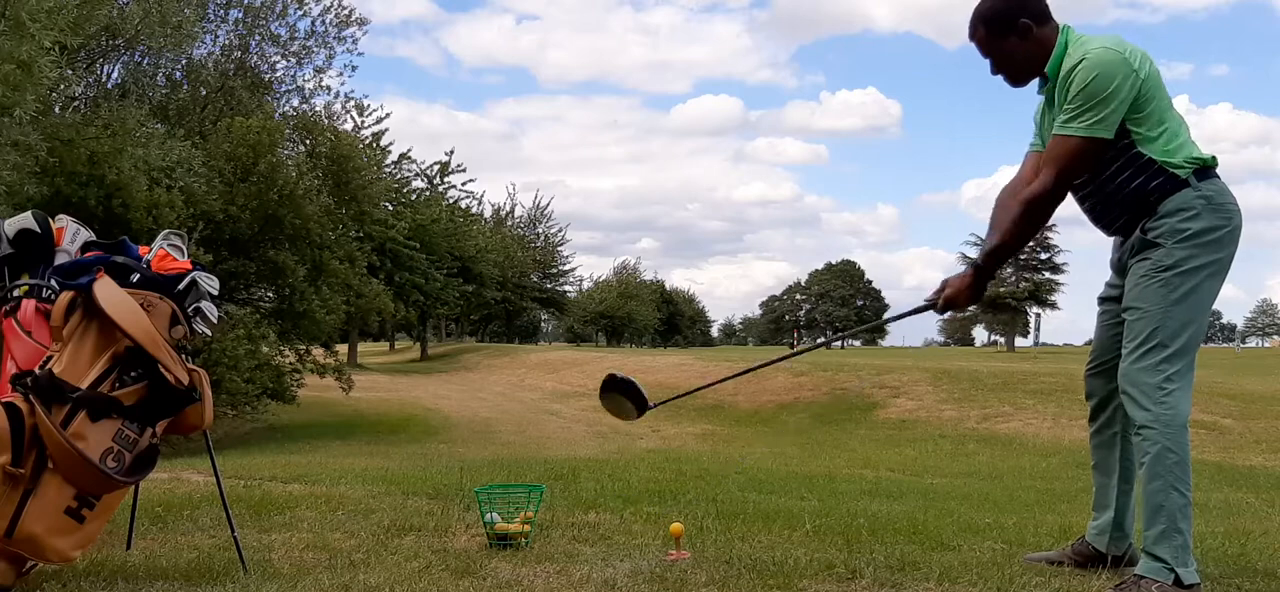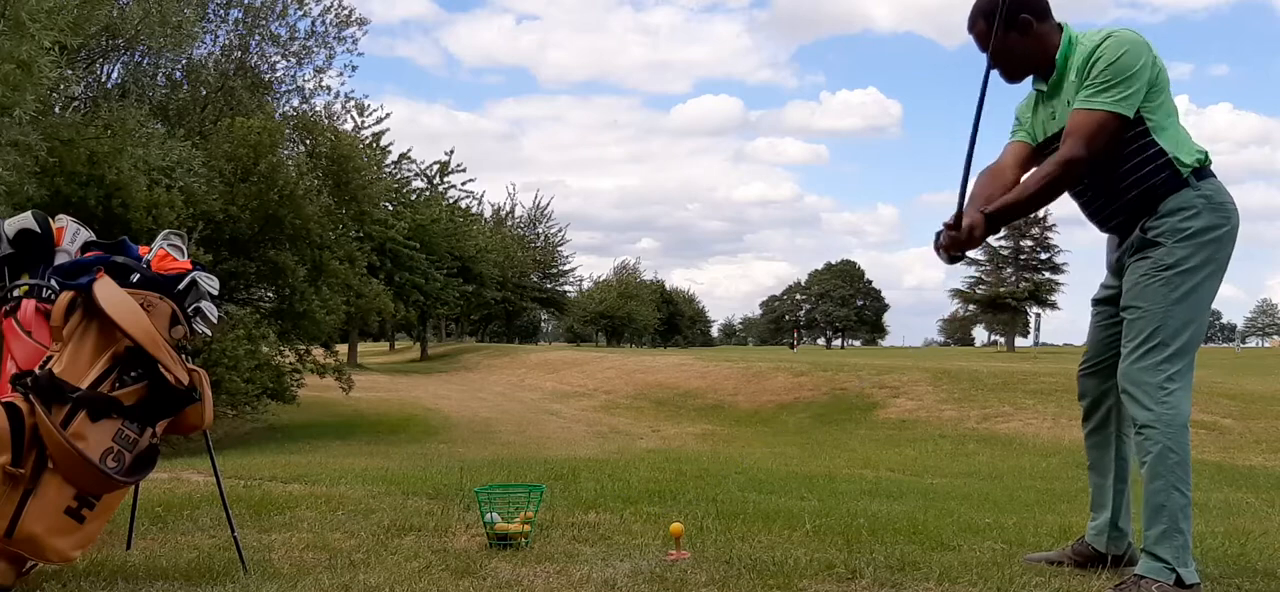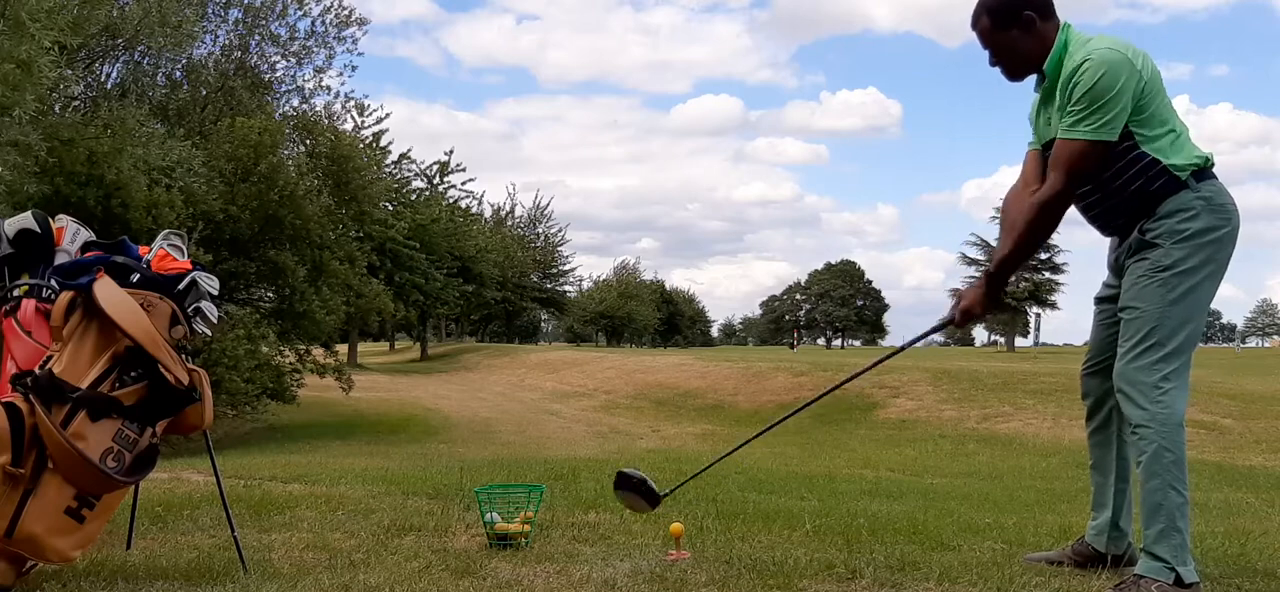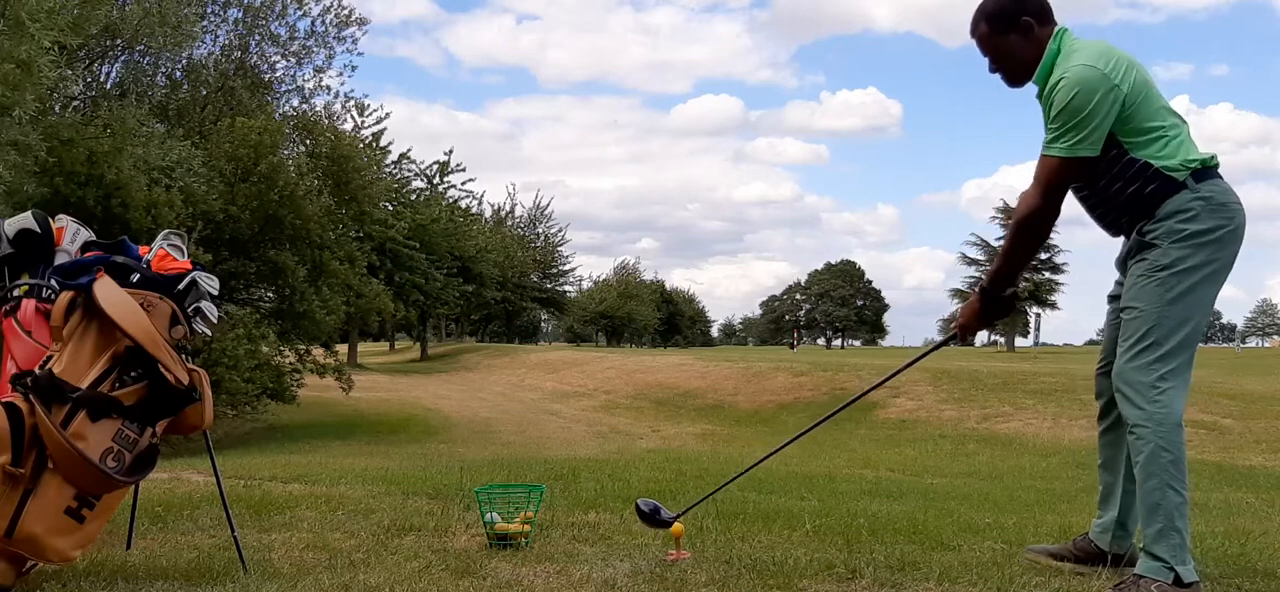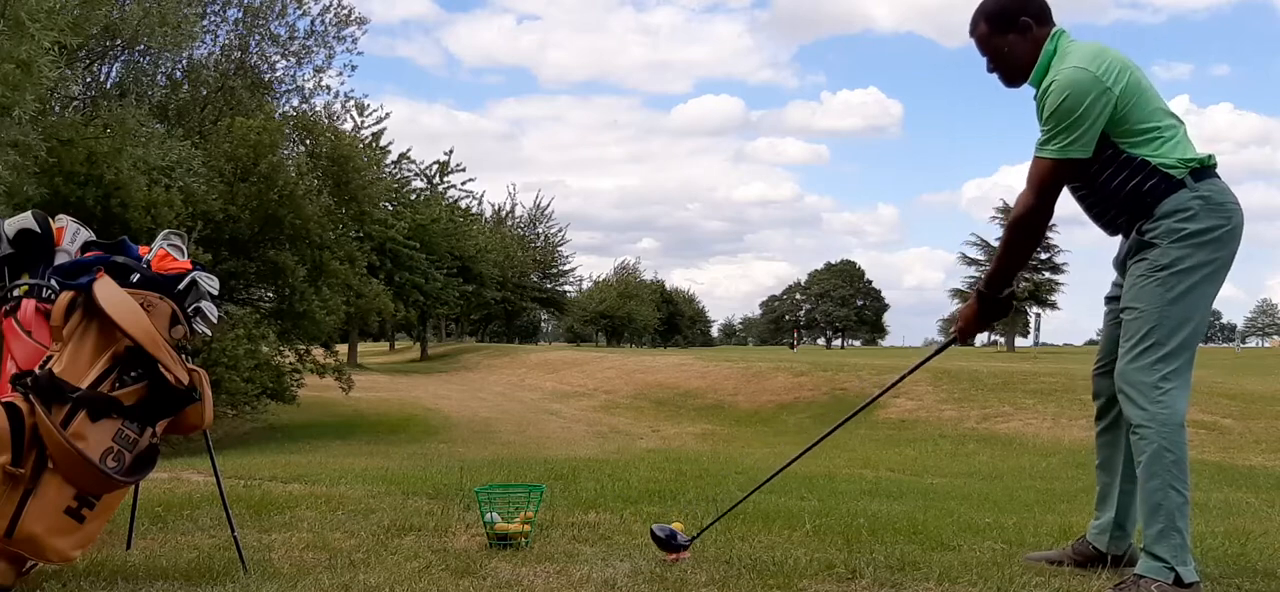
dt=0.3s
person 1, frame 1
left shoulder: (1100, 62)
right shoulder: (1054, 93)
left elbow: (1048, 189)
right elbow: (1022, 185)
left wrist: (979, 272)
right wrist: (982, 264)
left hip: (1186, 221)
right hip: (1141, 233)
left knee: (1148, 382)
right knee: (1106, 380)
right ankle: (1109, 538)
person 1, frame 2
left shoulder: (1115, 50)
right shoulder: (1038, 99)
left elbow: (1076, 158)
right elbow: (1003, 171)
left wrist: (989, 219)
right wrist: (967, 219)
left hip: (1184, 219)
right hip: (1133, 234)
left knee: (1149, 382)
right knee: (1099, 380)
right ankle: (1107, 540)
person 1, frame 3
left shoulder: (1098, 65)
right shoulder: (1049, 90)
left elbow: (1059, 191)
right elbow: (1027, 188)
left wrist: (994, 279)
right wrist: (997, 270)
left hip: (1185, 221)
right hip: (1141, 232)
left knee: (1144, 382)
right knee: (1102, 379)
right ankle: (1108, 538)
person 1, frame 4
left shoulder: (1082, 76)
right shoulder: (1064, 79)
left elbow: (1043, 207)
right elbow: (1037, 195)
left wrist: (988, 293)
right wrist: (1003, 284)
left hip: (1189, 220)
right hip: (1156, 230)
left knee: (1143, 382)
right knee: (1116, 380)
right ankle: (1112, 537)
person 1, frame 5
left shoulder: (1076, 78)
right shoulder: (1064, 77)
left elbow: (1035, 209)
right elbow: (1035, 200)
left wrist: (985, 296)
right wrist: (1001, 285)
left hip: (1187, 221)
right hip: (1153, 230)
left knee: (1146, 383)
right knee: (1113, 381)
right ankle: (1109, 539)
